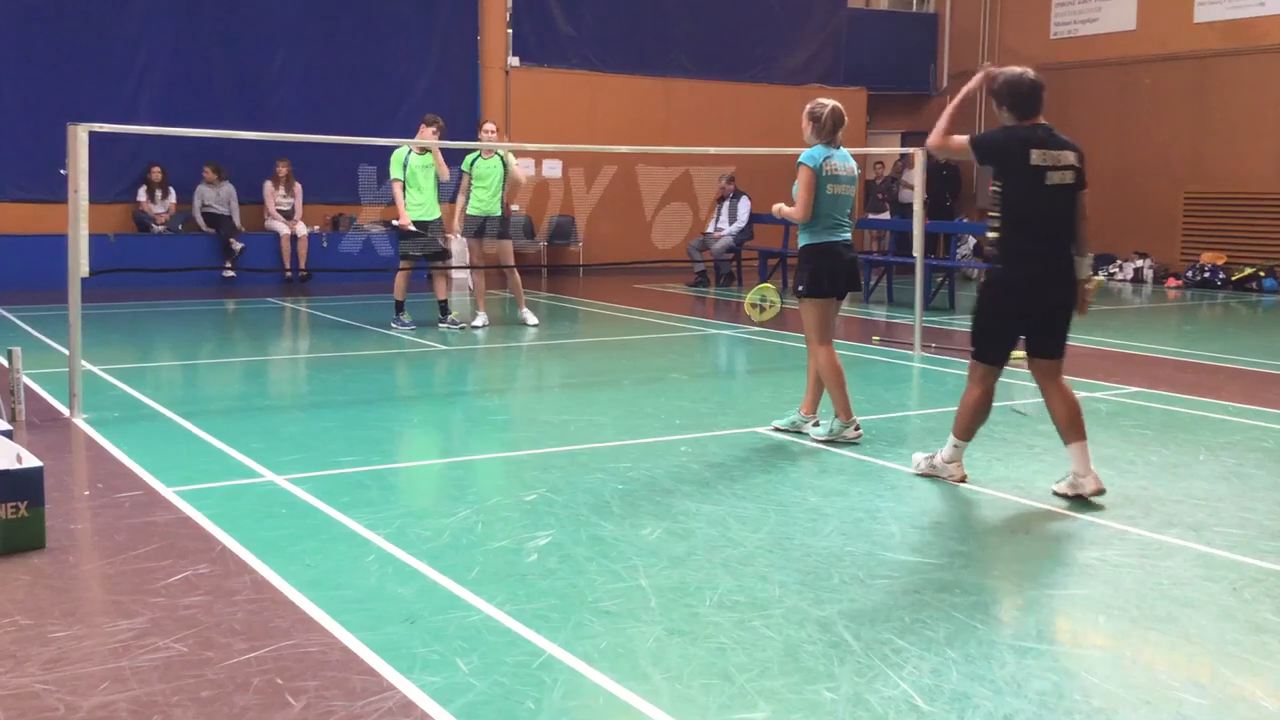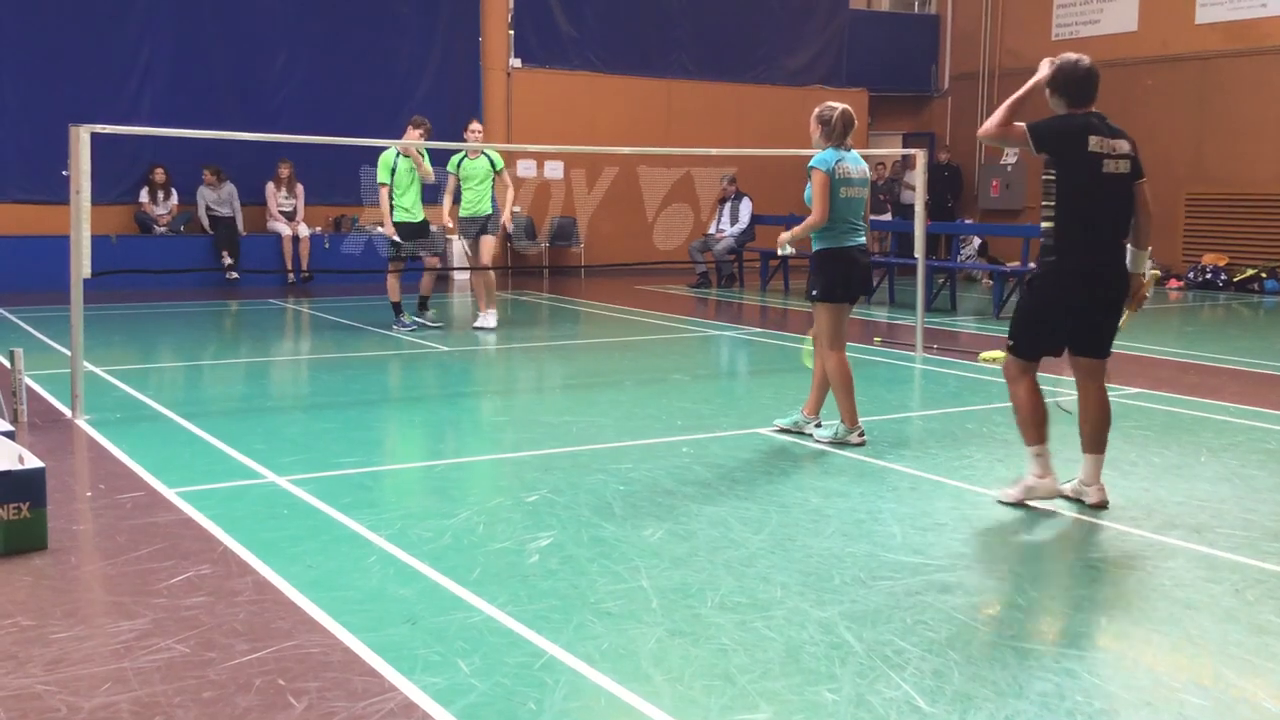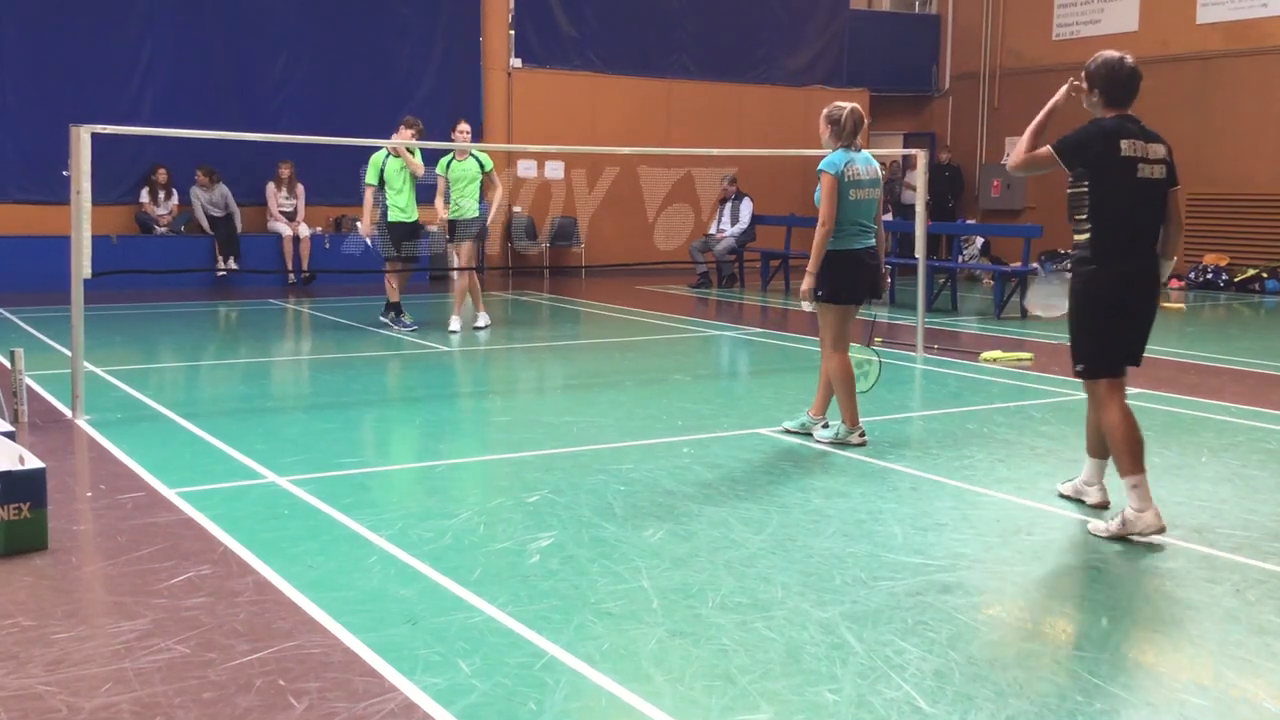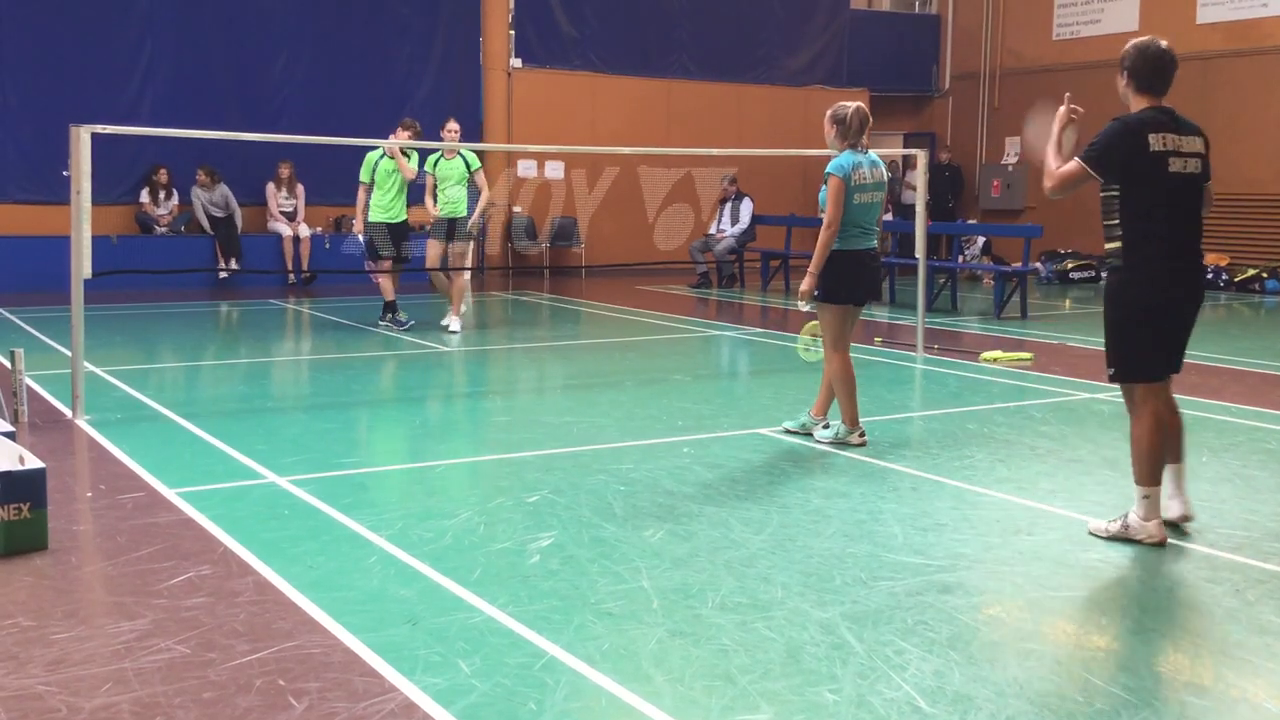
dt=0.3s
person 1, frame 1
left shoulder: (1006, 142)
right shoulder: (1069, 151)
left elbow: (936, 144)
right elbow: (1082, 220)
left wrist: (965, 92)
right wrist: (1082, 275)
left hip: (1012, 278)
right hip: (1058, 281)
left knee: (983, 373)
right knee: (1050, 375)
left ankle: (949, 459)
right ankle: (1083, 472)
person 1, frame 2
left shoulder: (1065, 129)
right shoulder: (1123, 141)
left elbow: (991, 132)
right elbow: (1143, 213)
left wrist: (1033, 83)
right wrist: (1137, 270)
left hip: (1061, 272)
right hip: (1109, 275)
left knee: (1020, 368)
right knee: (1090, 376)
left ankle: (1039, 475)
right ankle: (1091, 481)
person 1, frame 3
left shoulder: (1096, 136)
right shoulder: (1158, 145)
left elbow: (1019, 163)
right elbow: (1174, 222)
left wrist: (1053, 104)
right wrist: (1159, 275)
left hip: (1100, 280)
right hip: (1141, 281)
left knee: (1105, 393)
right knee: (1107, 385)
left ankle: (1141, 507)
right ankle: (1091, 481)
person 1, frame 4
left shoulder: (1125, 131)
right shoulder: (1194, 135)
left elbow: (1055, 183)
left wrist: (1055, 130)
left hip: (1137, 282)
right hip: (1185, 279)
left knee: (1141, 396)
right knee: (1158, 389)
left ankle: (1146, 518)
right ankle: (1177, 495)
person 2, frame 1
left shoulder: (811, 158)
right shoulder: (848, 160)
left elbow: (801, 214)
left wrist: (781, 209)
left hip: (818, 256)
right hip: (844, 253)
left knee: (821, 343)
right knee: (817, 340)
left ankle: (845, 421)
right ankle: (807, 415)
person 2, frame 2
left shoulder: (823, 161)
right shoulder: (859, 162)
left elbow: (819, 219)
left wrist: (790, 235)
left hip: (832, 259)
right hip: (857, 257)
left knee: (832, 347)
right knee: (822, 340)
left ankle: (850, 426)
right ankle: (809, 415)
person 2, frame 3
left shoulder: (832, 164)
right shoulder: (871, 163)
left elbow: (826, 224)
right elbow: (877, 222)
left wrist: (810, 272)
right wrist: (880, 265)
left hip: (840, 261)
right hip: (866, 259)
left knee: (835, 348)
right knee: (831, 343)
left ankle: (851, 426)
right ankle: (817, 416)
person 2, frame 4
left shoulder: (840, 166)
right shoulder: (878, 164)
left elbow: (831, 227)
left wrist: (811, 273)
left hip: (841, 262)
right hip: (867, 261)
left knee: (836, 349)
right knee: (836, 345)
left ankle: (851, 427)
right ankle: (817, 417)
person 3, frame 1
left shoulder: (434, 154)
right shoulder: (401, 154)
left elbow: (445, 177)
right elbow: (397, 187)
left wrist: (435, 148)
right wrist: (402, 215)
left hip: (434, 219)
right hip: (413, 220)
left knee: (440, 268)
right knee: (406, 267)
left ankle: (444, 315)
right ankle: (399, 314)
person 3, frame 2
left shoulder: (421, 154)
right shoulder: (388, 157)
left elbow: (430, 178)
right elbow: (384, 192)
left wrist: (414, 155)
right wrist: (387, 223)
left hip: (419, 219)
right hip: (398, 220)
left knee: (433, 264)
right knee: (396, 268)
left ankle: (423, 310)
right ankle: (399, 316)
person 3, frame 3
left shoulder: (413, 152)
right shoulder: (379, 158)
left elbow: (419, 172)
right elbow: (369, 192)
left wrist: (402, 150)
right wrist: (366, 221)
left hip: (412, 219)
right hip: (392, 220)
left knee: (405, 269)
right knee: (393, 268)
left ankle: (388, 310)
right ankle: (398, 315)
person 3, frame 4
left shoulder: (411, 156)
right shoulder: (373, 156)
left elbow: (409, 176)
right elbow: (363, 190)
left wrist: (396, 152)
right wrist: (358, 220)
left hip: (399, 220)
right hip: (376, 220)
left knee: (395, 268)
right knee: (384, 267)
left ankle: (386, 313)
right ankle: (395, 313)
person 4, frame 1
left shoulder: (504, 158)
right shoulder: (470, 160)
left elbow: (520, 180)
right elbow: (463, 192)
left wrist: (508, 156)
right wrist: (456, 217)
left hip: (498, 216)
right hip: (473, 216)
left knee: (509, 266)
right knee: (476, 266)
left ankle: (523, 309)
right ankle: (481, 313)
person 4, frame 2
left shoulder: (493, 157)
right shoulder: (456, 160)
left elbow: (509, 188)
right elbow: (449, 193)
left wrist: (507, 211)
right wrist: (445, 214)
left hip: (488, 215)
right hip: (466, 217)
left knee: (485, 265)
right knee: (474, 268)
left ankle: (491, 310)
right ankle: (483, 313)
person 4, frame 3
left shoulder: (481, 159)
right shoulder: (444, 163)
left elbow: (498, 188)
right elbow: (439, 195)
left wrist: (492, 214)
right wrist: (441, 211)
left hip: (475, 218)
right hip: (455, 219)
left knee: (463, 268)
right knee: (469, 269)
left ankle: (456, 317)
right ankle: (482, 313)
person 4, frame 4
left shoulder: (469, 158)
right shoulder: (432, 160)
left elbow: (484, 191)
right elbow: (429, 193)
left wrist: (476, 216)
right wrist: (431, 209)
left hip: (461, 218)
right hip: (440, 219)
left knee: (458, 270)
right knee: (432, 268)
left ankle: (455, 317)
right ankle: (455, 305)
